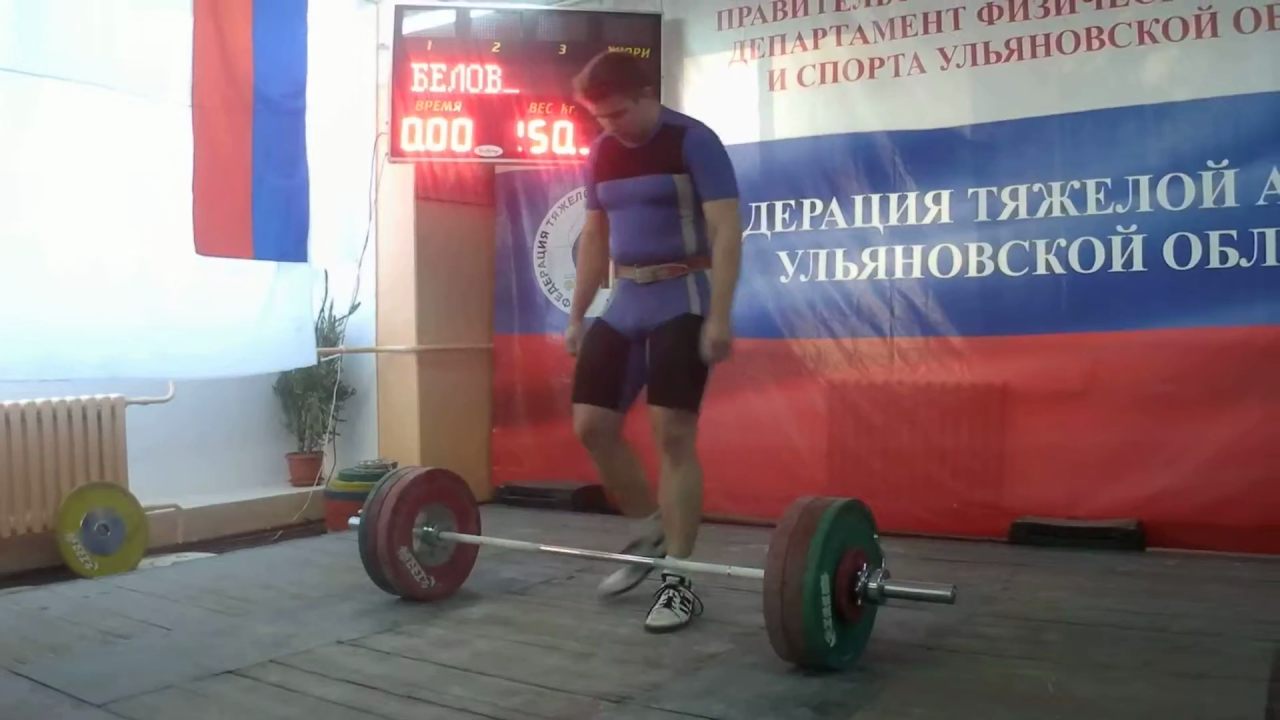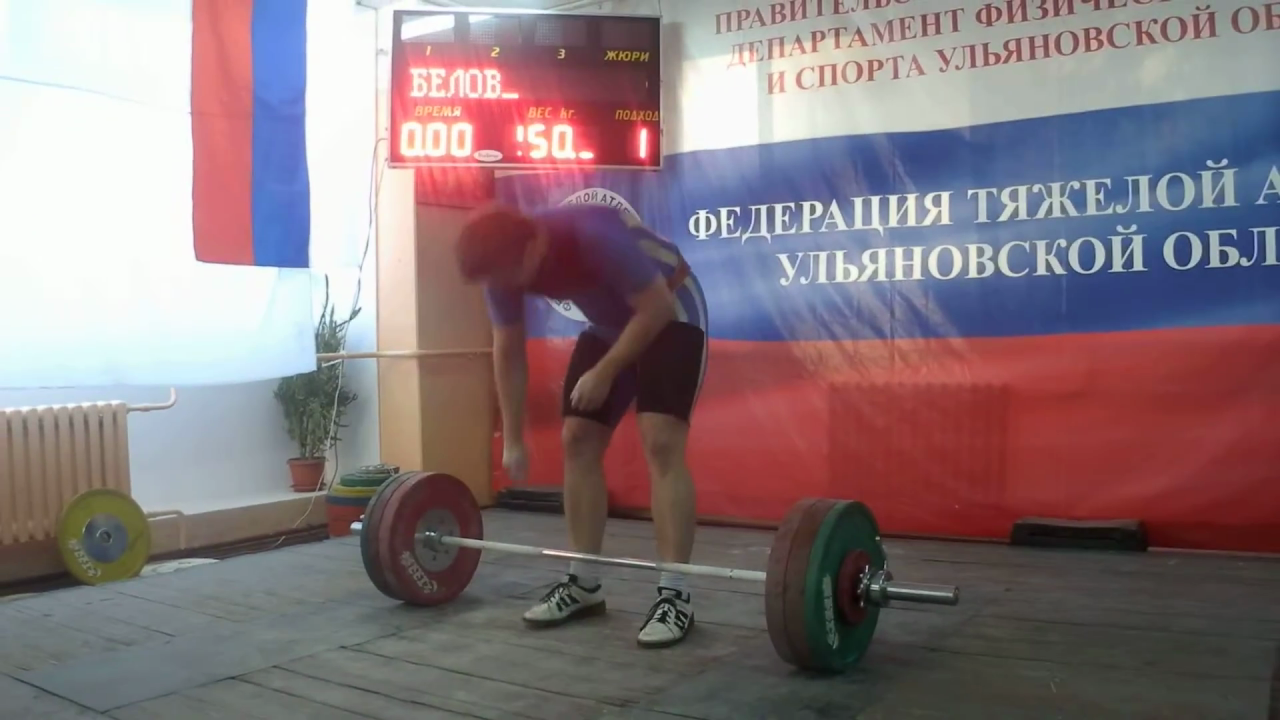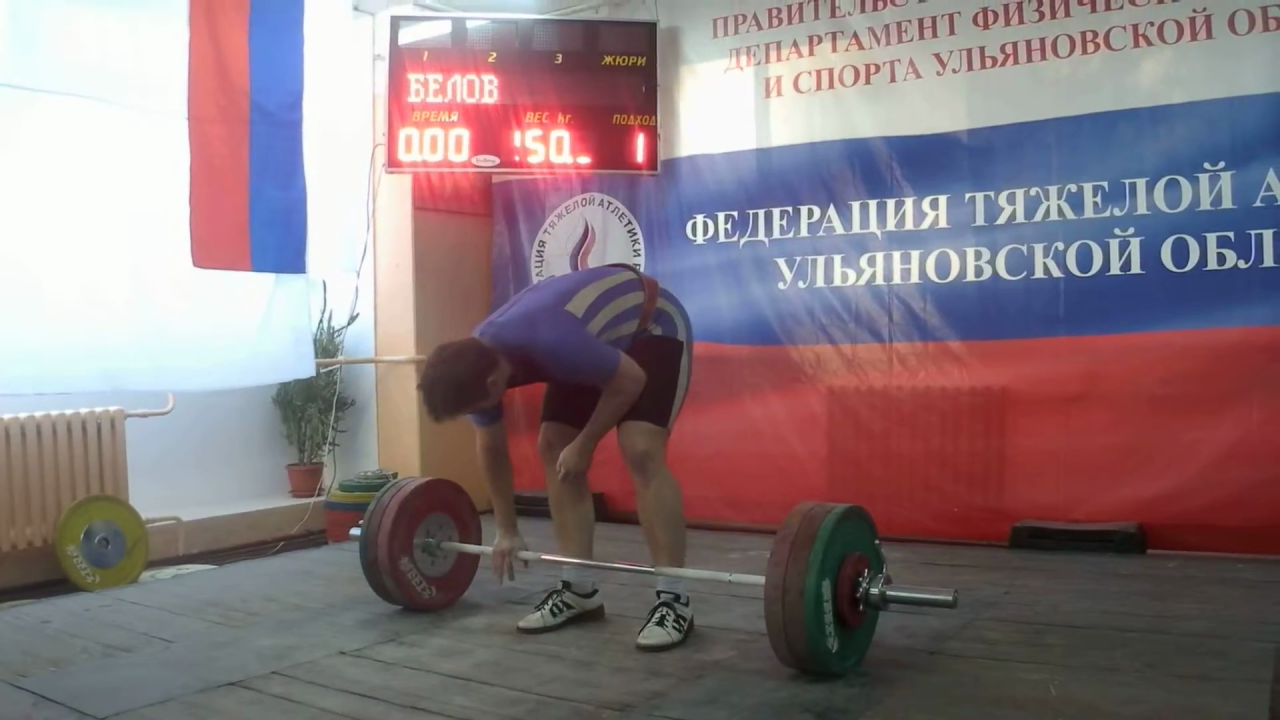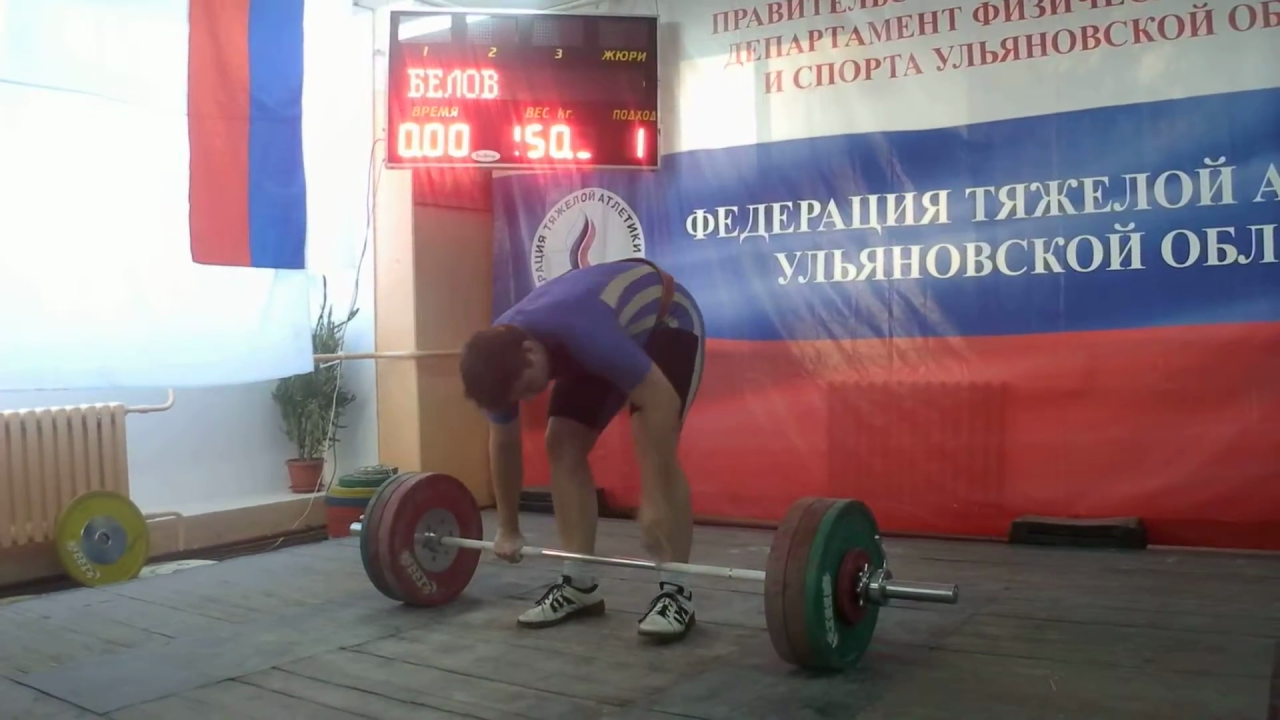
dt=0.7s
person 1, frame 1
left shoulder: (693, 142)
right shoulder: (601, 153)
left elbow: (727, 230)
left wrist: (721, 313)
right wrist: (577, 314)
left hip: (682, 301)
right hip: (623, 302)
left knee: (672, 436)
right knee: (591, 424)
left ankle: (677, 579)
right ankle: (647, 534)
person 1, frame 2
left shoulder: (594, 235)
right shoulder: (505, 267)
left elbow: (655, 306)
right elbow: (508, 353)
left wrist: (604, 374)
right wrist: (513, 440)
left hip: (669, 313)
right hip: (608, 325)
left knee: (660, 442)
right knee: (578, 442)
left ankle: (675, 594)
right ankle: (583, 582)
person 1, frame 3
left shoulder: (551, 343)
right shoulder: (478, 361)
left elbow: (630, 381)
right elbow: (492, 448)
left wrist: (584, 445)
right wrist: (507, 530)
left hip: (654, 325)
right hip: (602, 333)
left knee: (640, 450)
right knee: (552, 448)
left ankle: (674, 599)
right ankle: (579, 590)
person 1, frame 4
left shoulder: (584, 332)
right shoulder: (502, 354)
left elbow: (662, 399)
right elbow: (504, 444)
left wrist: (660, 501)
right wrist: (507, 529)
left hip: (669, 321)
right hip: (615, 335)
left knee: (656, 445)
right knee: (561, 445)
left ankle: (675, 592)
right ankle: (579, 584)
